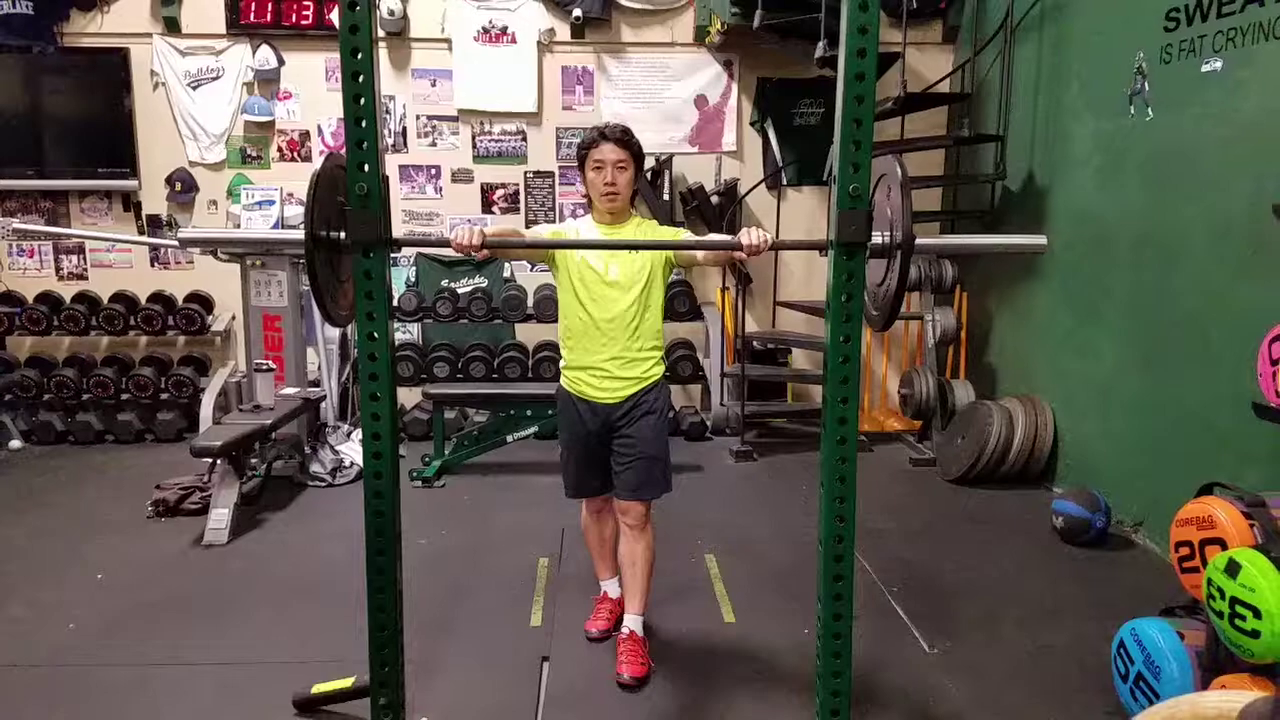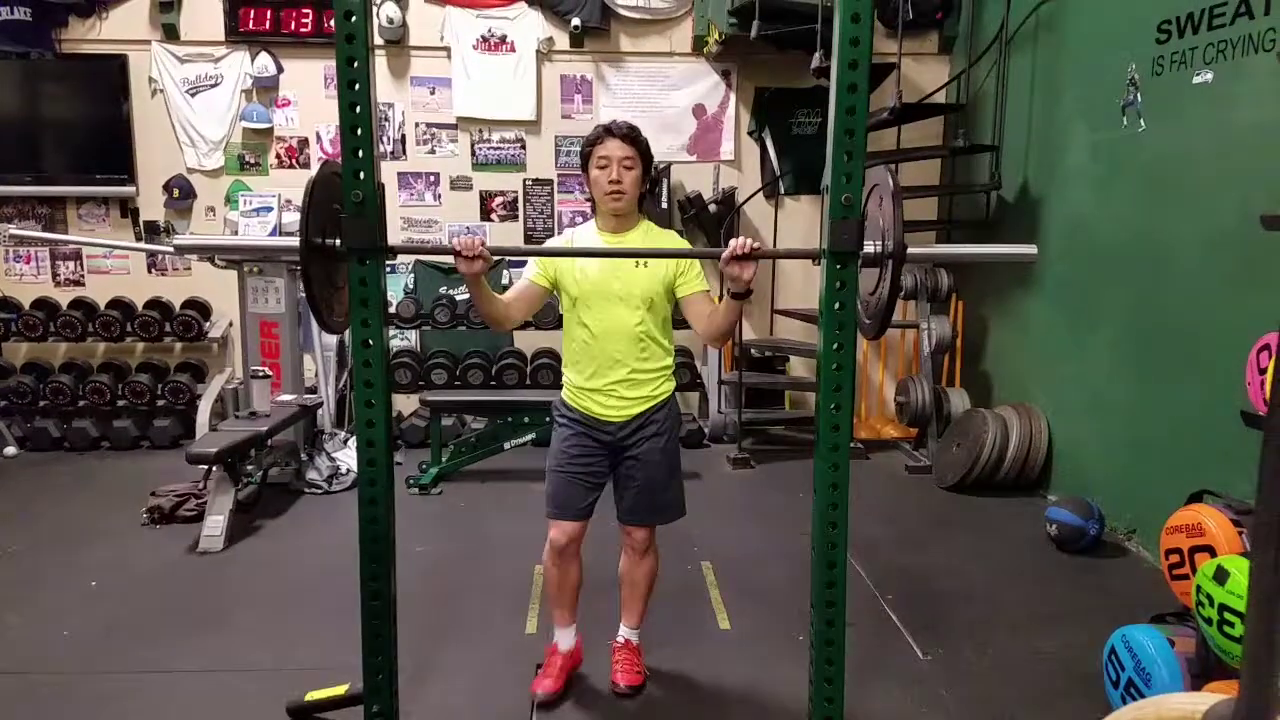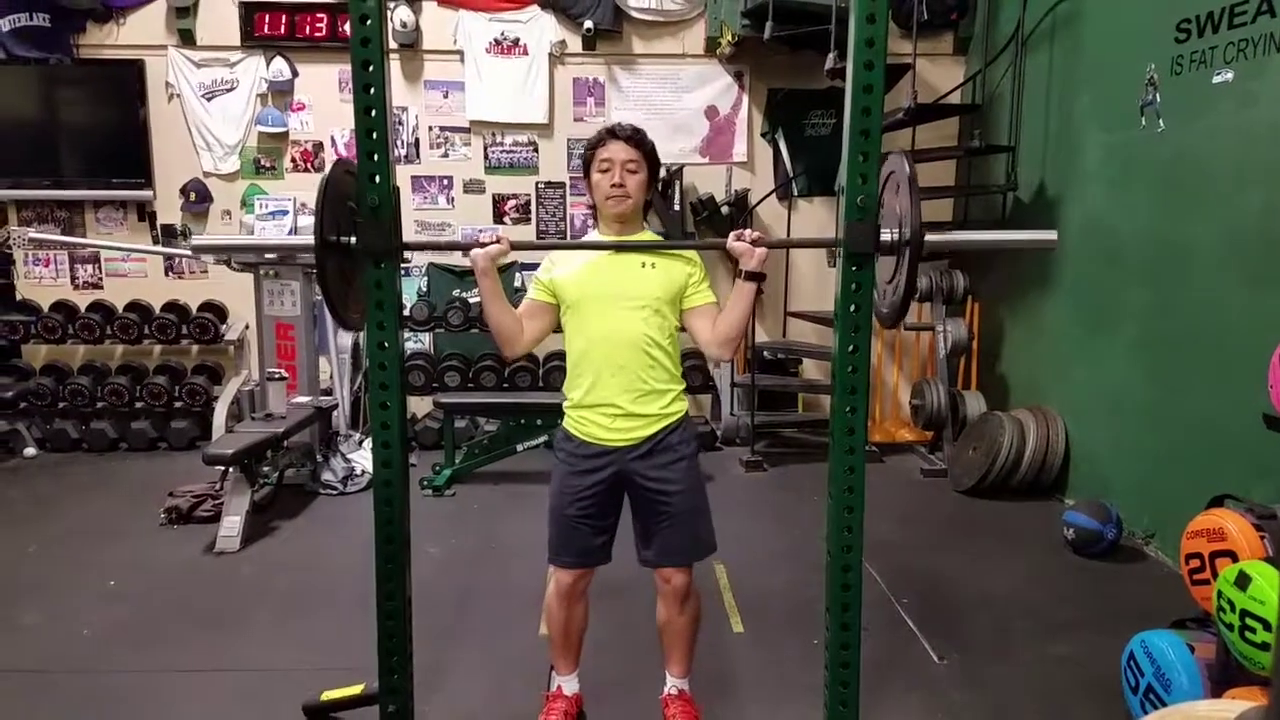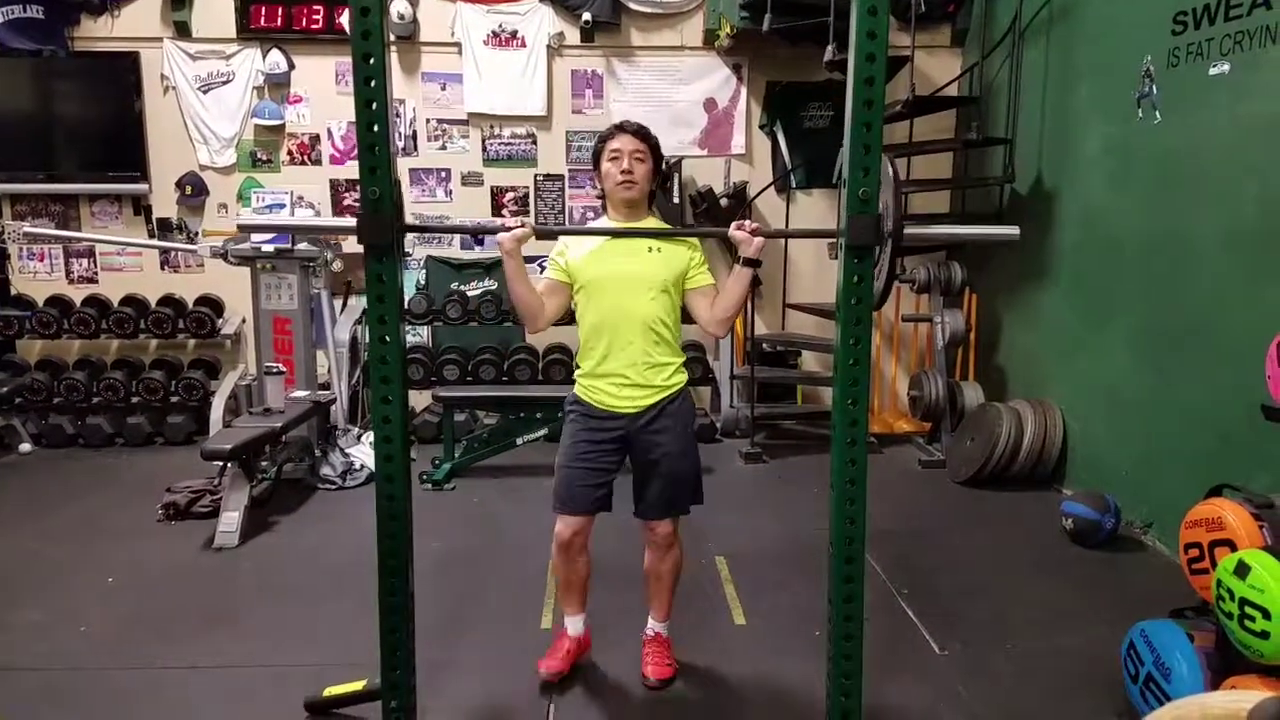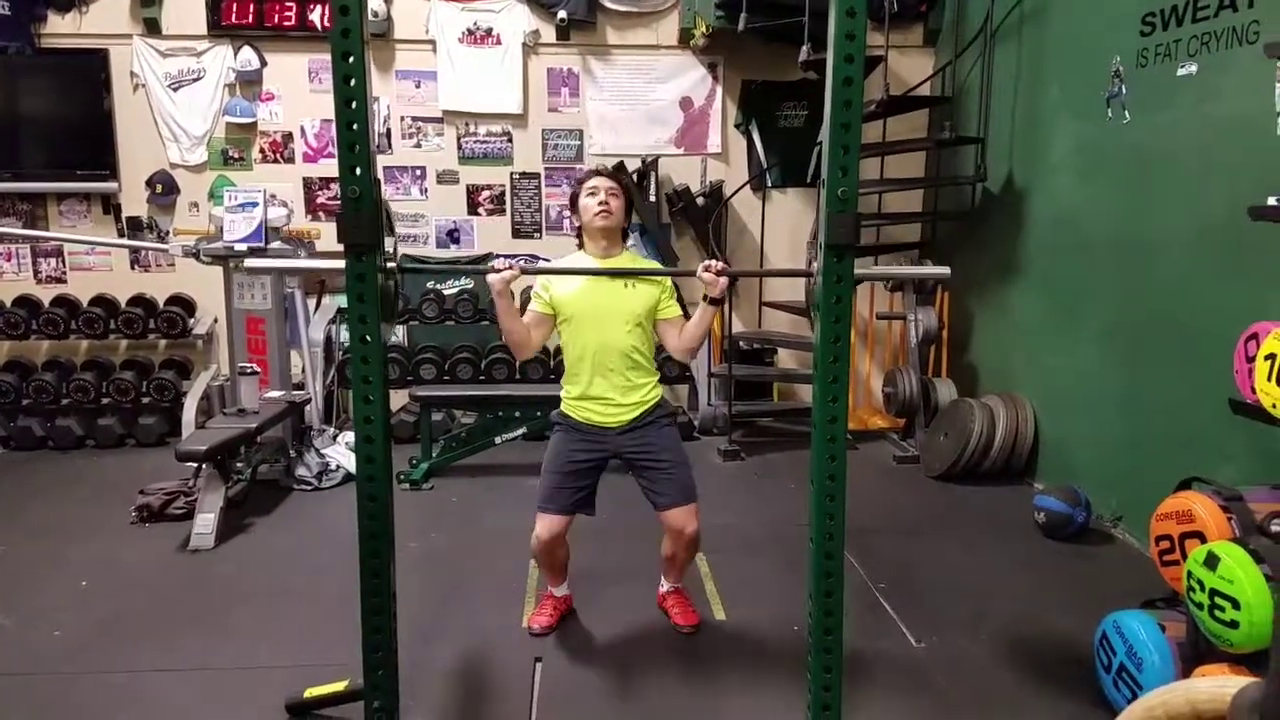
dt=1s
person 1, frame 1
left shoulder: (658, 236)
right shoulder: (563, 235)
left elbow: (707, 251)
right elbow: (515, 240)
left wrist: (741, 244)
right wrist: (480, 237)
left hip: (641, 394)
right hip: (580, 394)
left knee: (634, 512)
right knee: (595, 503)
left ankle: (633, 627)
right ankle: (610, 592)
person 1, frame 2
left shoulder: (671, 249)
right shoulder: (562, 249)
left elbow: (713, 333)
right elbow: (506, 317)
left wrist: (738, 288)
right wrist: (475, 279)
left hip: (650, 416)
right hip: (579, 414)
left knee: (639, 538)
right knee: (561, 537)
left ankle: (628, 639)
right ankle: (564, 644)
person 1, frame 3
left shoulder: (681, 261)
right shoulder: (561, 261)
left elbow: (721, 345)
right elbow: (514, 342)
left wrist: (749, 273)
right wrist: (485, 273)
left hip: (664, 441)
right hip: (583, 443)
left knee: (675, 581)
right knee: (568, 581)
person 1, frame 4
left shoulder: (682, 246)
right shoulder: (573, 245)
left elbow: (716, 322)
right elbow: (536, 319)
left wrist: (746, 260)
right wrist: (511, 258)
left hip: (663, 408)
right hip: (593, 407)
left knee: (662, 531)
right knee: (568, 531)
left ankle: (656, 633)
right ankle: (573, 631)
person 1, frame 5
left shoulder: (653, 276)
right shoulder: (554, 277)
left elbow: (683, 348)
right elbow: (523, 348)
left wrist: (712, 299)
right wrist: (500, 295)
left hip: (646, 418)
right hip: (579, 422)
left knee: (685, 527)
right knee: (546, 535)
left ankle: (670, 589)
right ankle: (558, 593)
